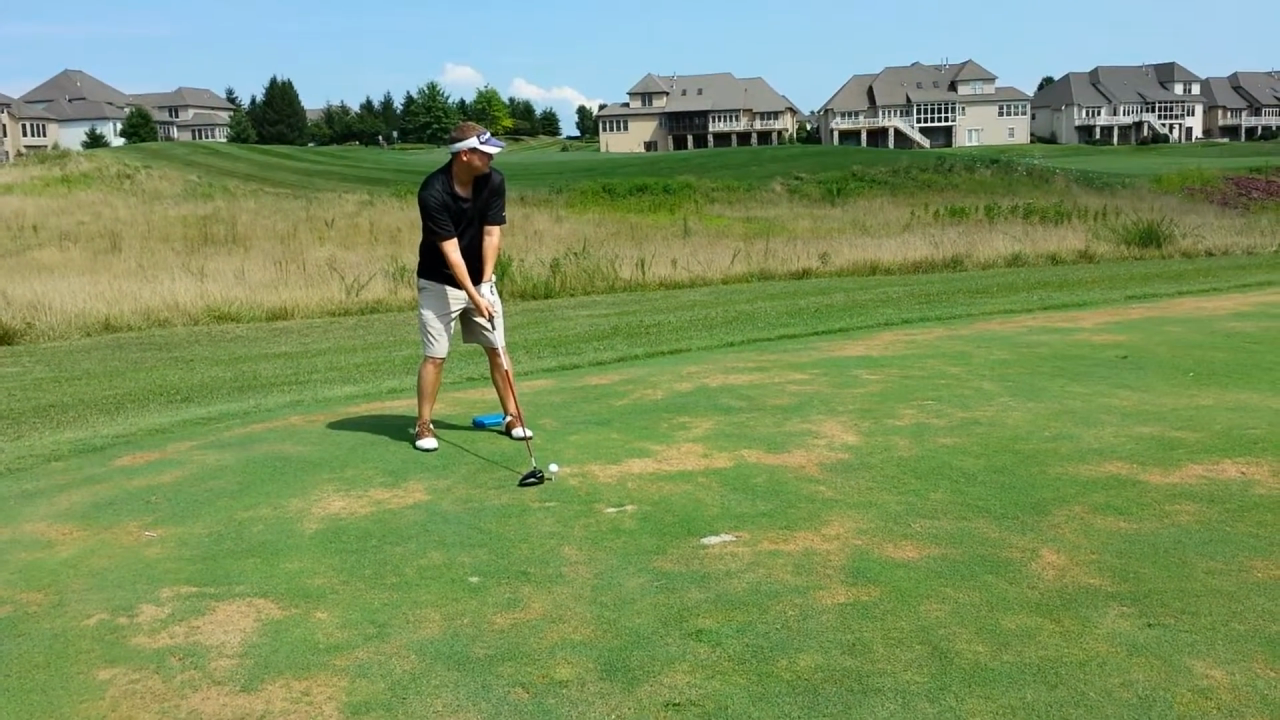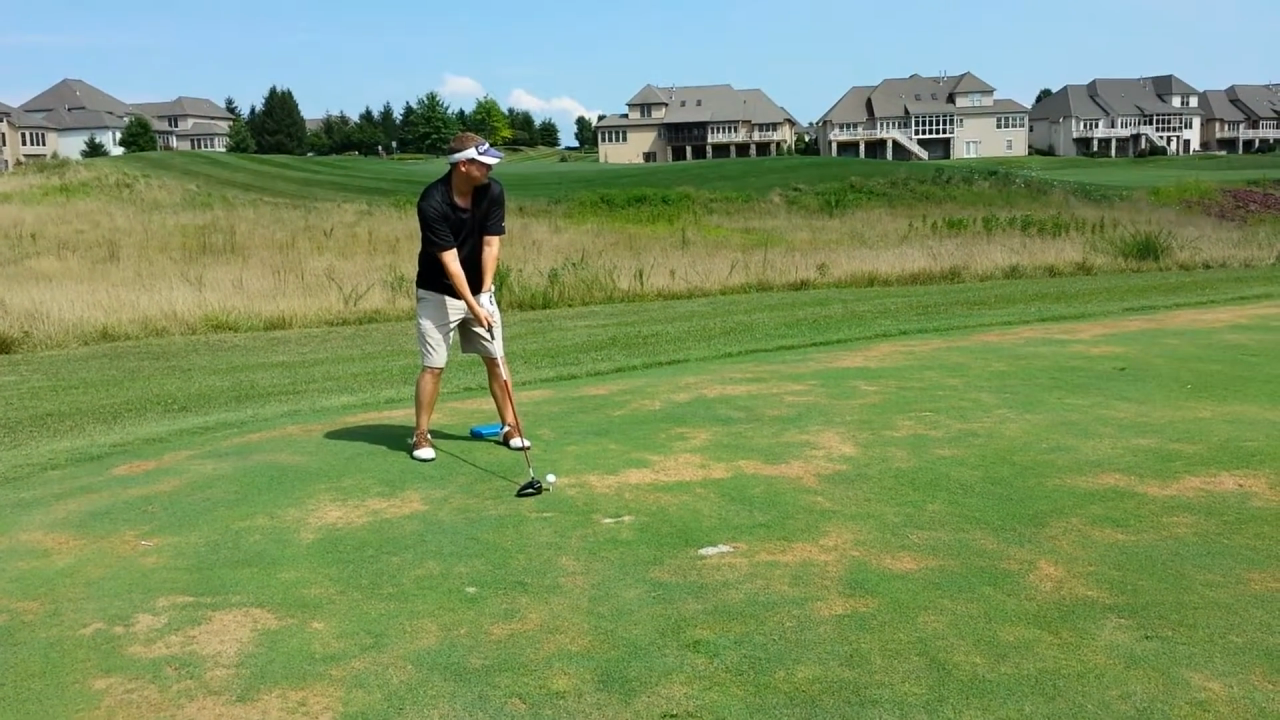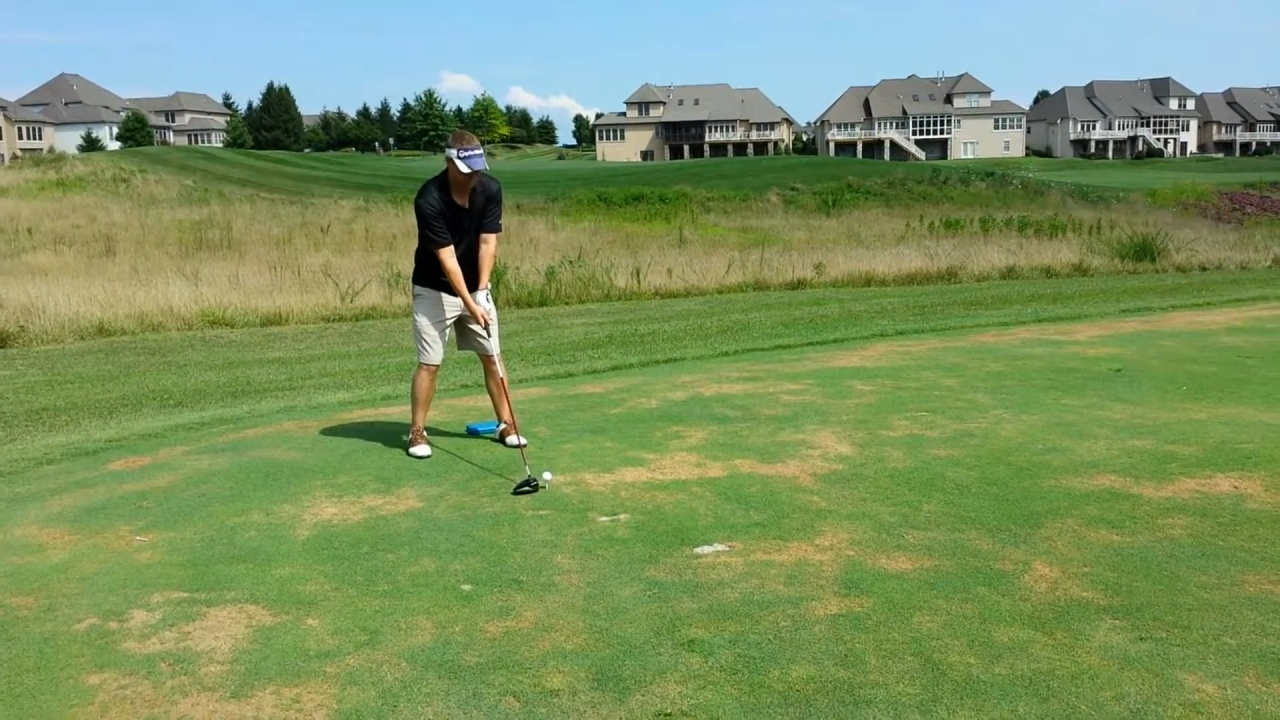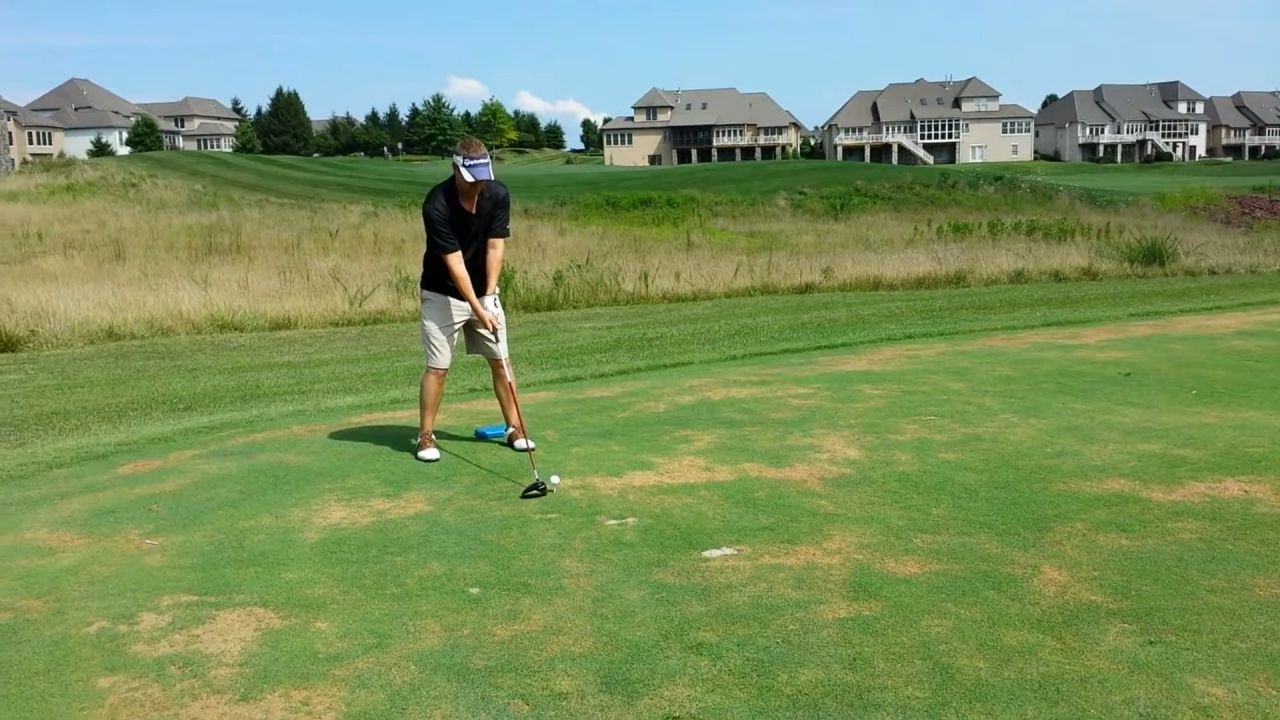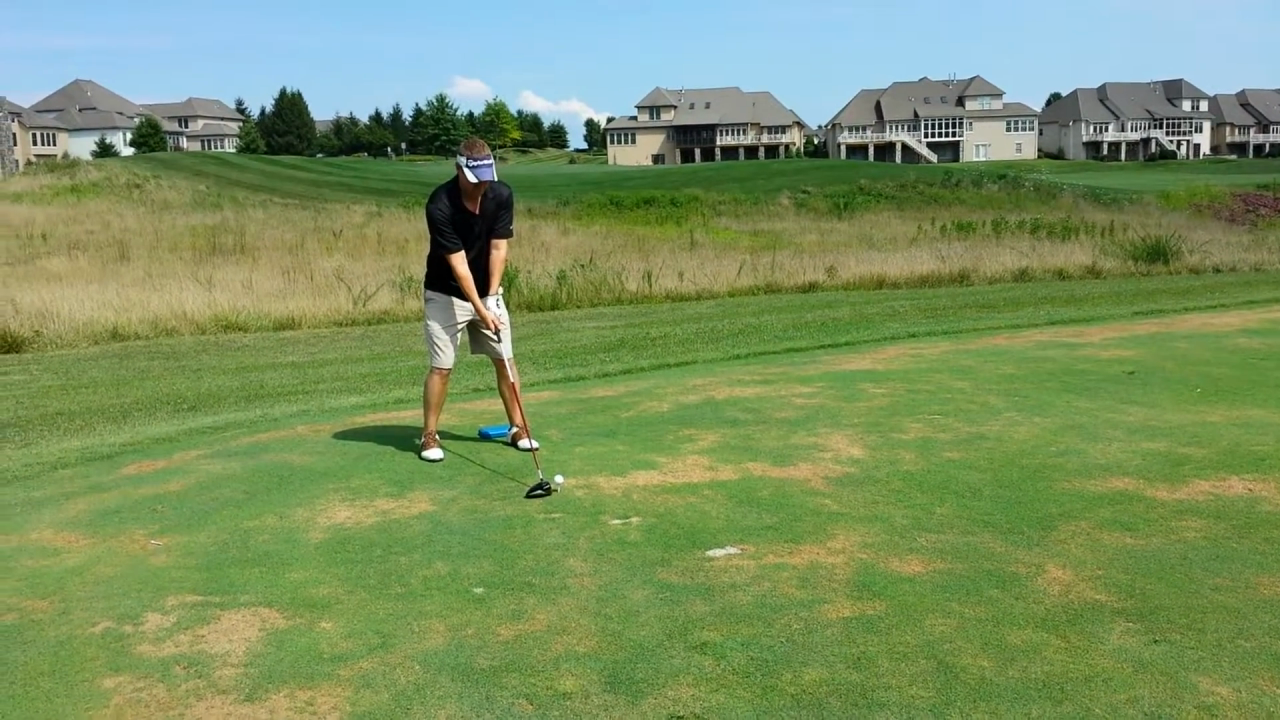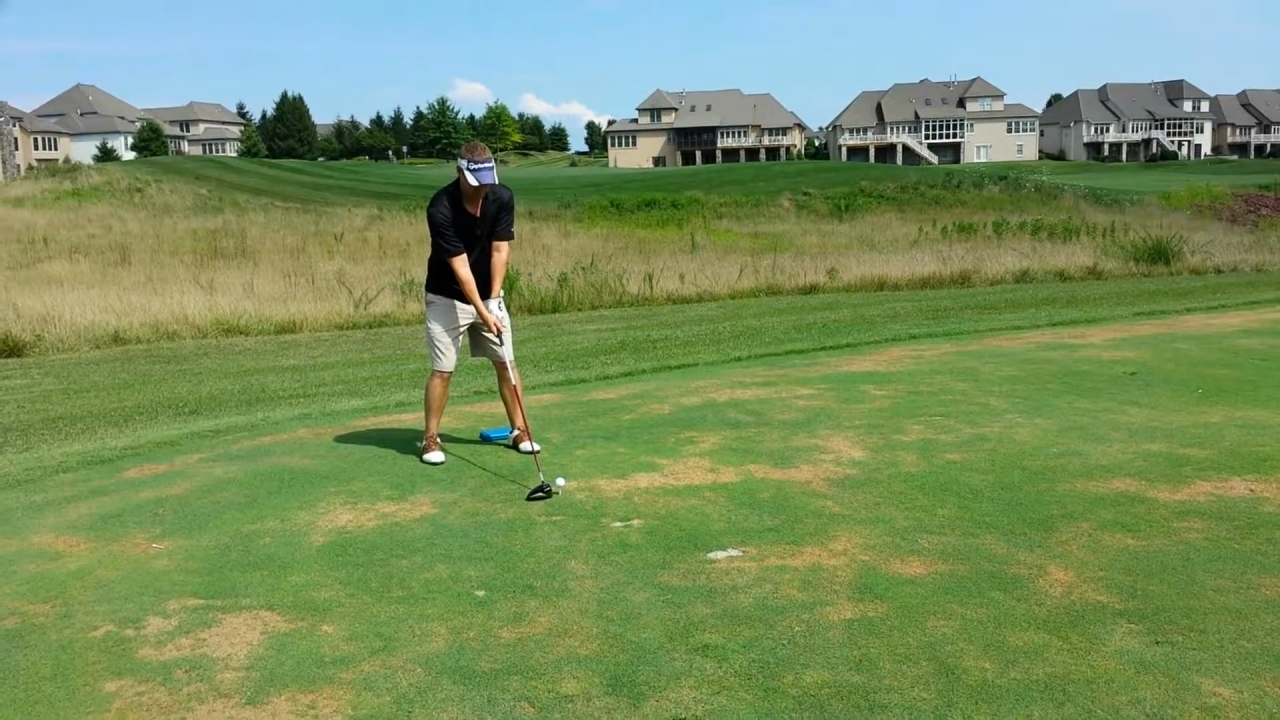
dt=0.3s
person 1, frame 1
left shoulder: (494, 181)
right shoulder: (433, 192)
left elbow: (491, 234)
right elbow: (450, 250)
left wrist: (486, 283)
right wrist: (472, 296)
left hip: (480, 280)
right hip: (439, 283)
left knee: (497, 348)
right knee: (435, 355)
left ankle: (511, 417)
right ankle: (424, 424)
person 1, frame 2
left shoulder: (493, 191)
right shoulder: (432, 202)
left elbow: (490, 245)
right elbow: (450, 261)
left wrist: (485, 293)
right wrist: (472, 306)
left hip: (479, 290)
right hip: (438, 293)
left knee: (496, 359)
right knee: (433, 366)
left ankle: (509, 427)
right ankle: (421, 435)
person 1, frame 3
left shoulder: (491, 190)
right shoulder: (429, 199)
left elbow: (488, 242)
right elbow: (447, 257)
left wrist: (482, 290)
right wrist: (468, 303)
left hip: (475, 287)
right hip: (434, 290)
left knee: (492, 356)
right knee: (429, 362)
left ankle: (505, 424)
right ankle: (417, 432)
person 1, frame 4
left shoulder: (498, 195)
right shoulder: (436, 205)
left elbow: (495, 247)
right elbow: (455, 263)
left wrist: (490, 295)
right wrist: (477, 308)
left hip: (484, 292)
right hip: (442, 294)
left knee: (500, 359)
right knee: (438, 366)
left ankle: (513, 428)
right ankle: (426, 435)
person 1, frame 5
left shoulder: (502, 195)
right shoulder: (439, 205)
left elbow: (498, 248)
right elbow: (458, 263)
left wrist: (492, 297)
right wrist: (479, 308)
left hip: (487, 292)
right hip: (446, 293)
left knee: (504, 359)
right knee: (441, 366)
left ankle: (517, 427)
right ankle: (429, 435)
person 1, frame 6
left shoulder: (502, 197)
right shoulder: (441, 208)
left elbow: (499, 250)
right elbow: (459, 266)
left wrist: (494, 299)
right wrist: (481, 312)
left hip: (488, 294)
right hip: (447, 297)
left knee: (505, 362)
right knee: (442, 369)
left ankle: (518, 430)
right ankle: (431, 438)
